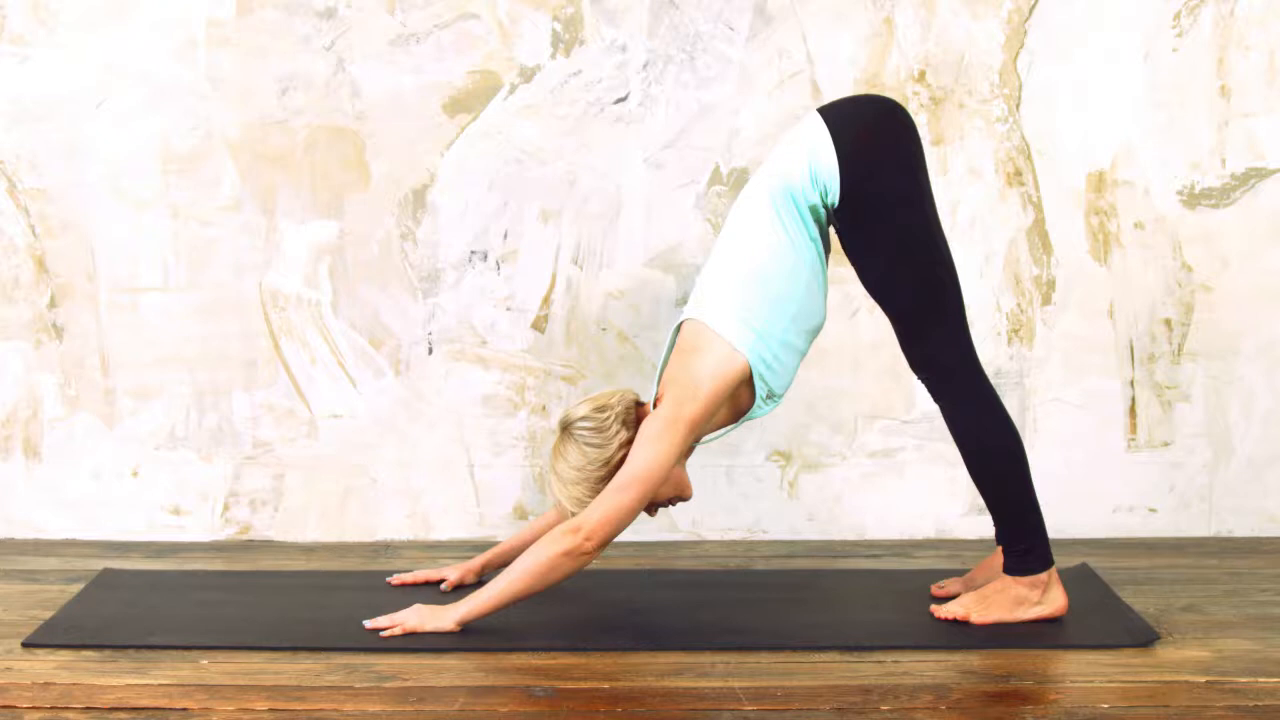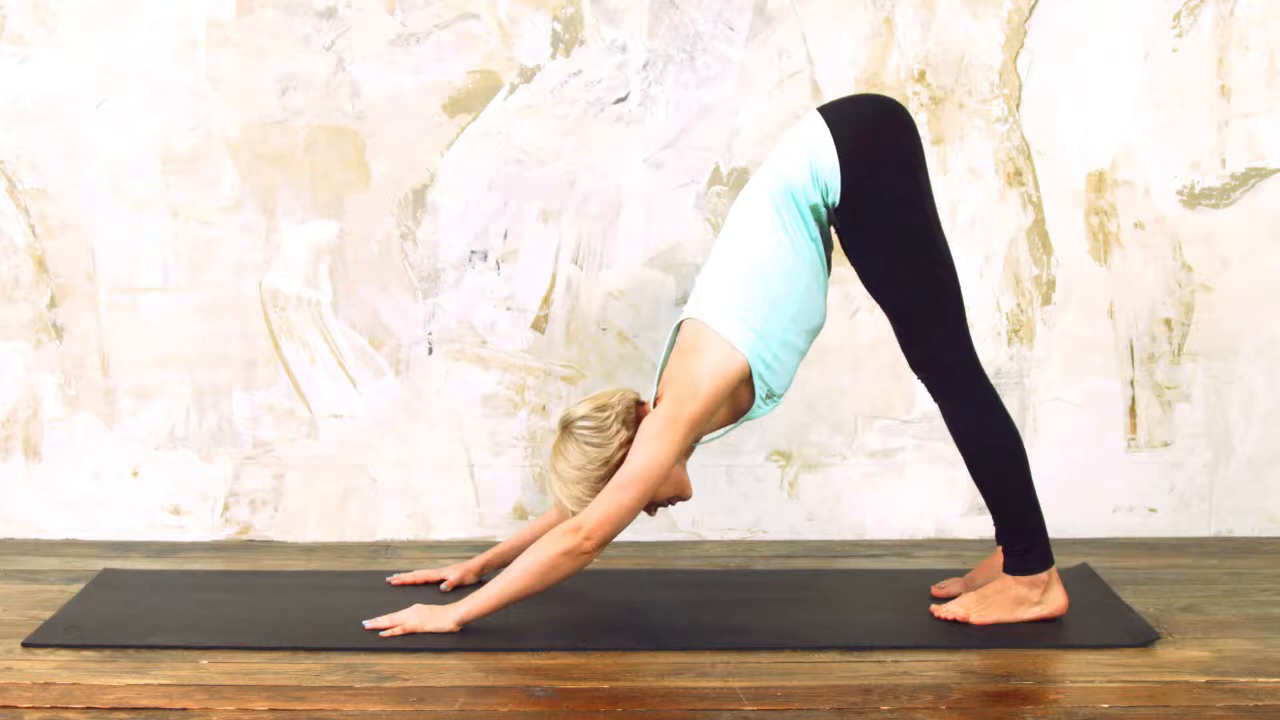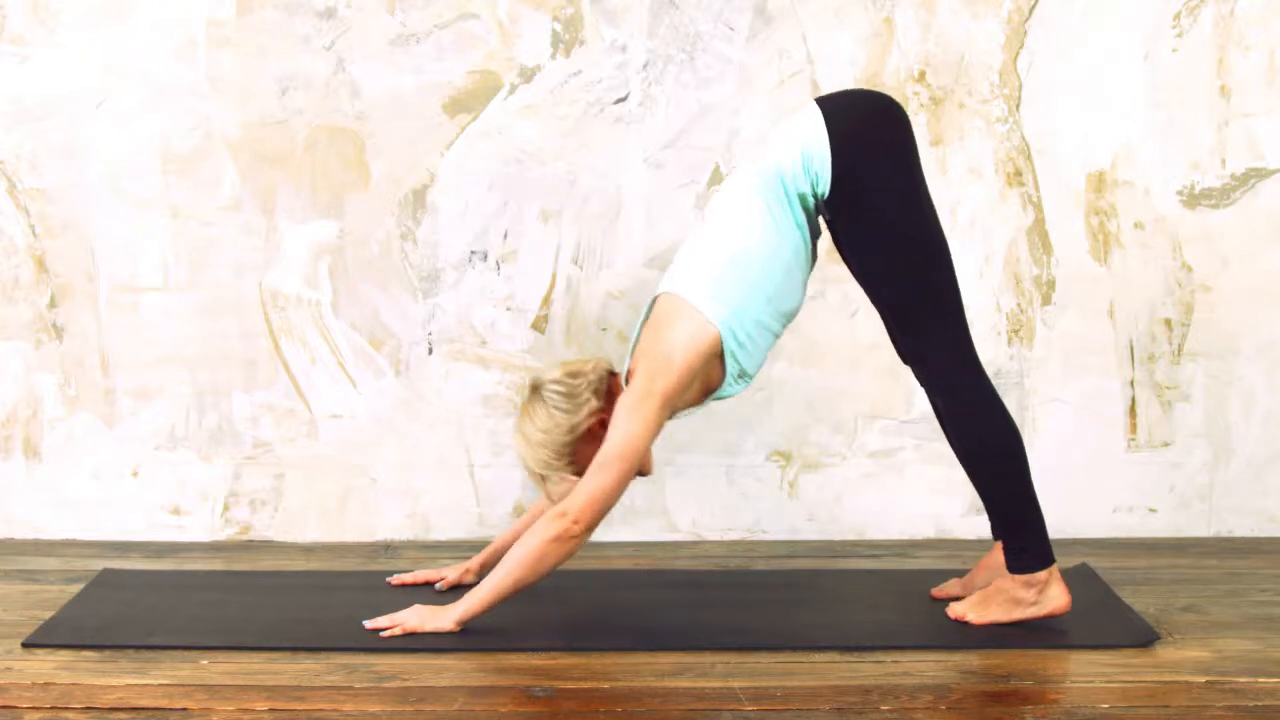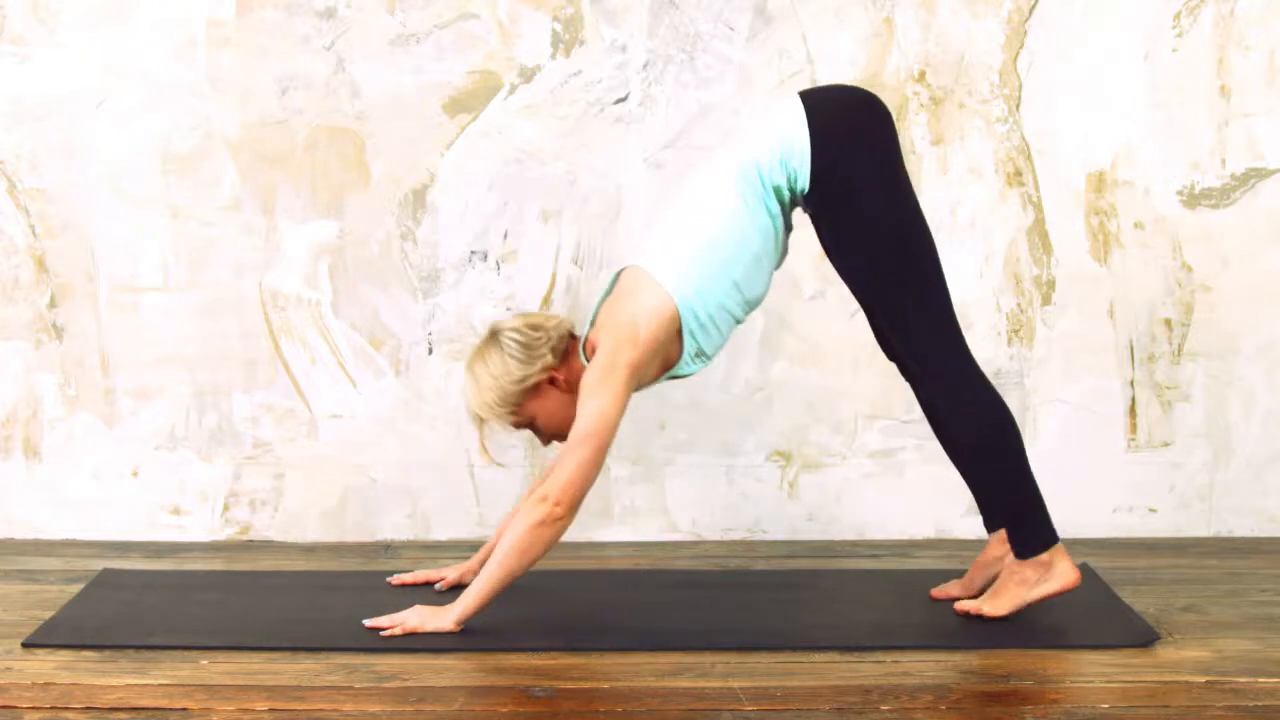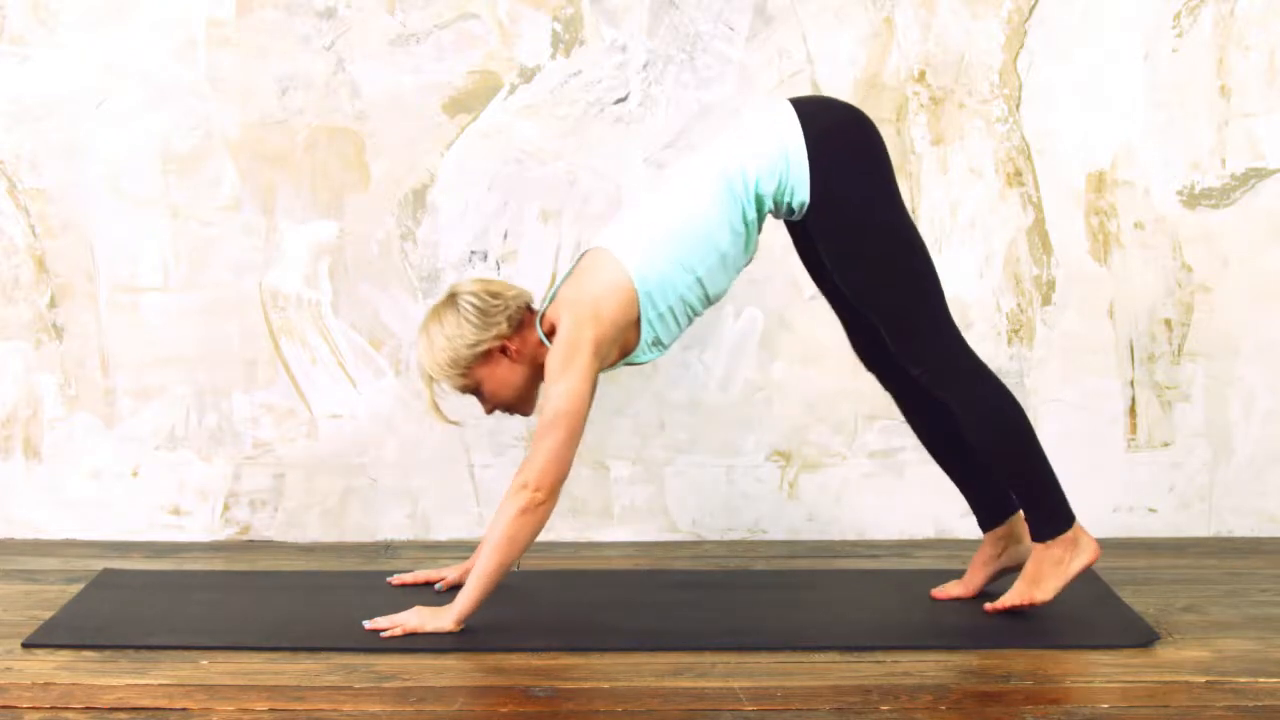
dt=0.3s
person 1, frame 1
left shoulder: (681, 411)
right shoulder: (681, 403)
left elbow: (583, 537)
right elbow: (584, 508)
left wrist: (459, 612)
right wrist: (481, 563)
left hip: (855, 152)
right hip: (839, 154)
left knee: (947, 369)
right knee: (942, 369)
left ankle: (1032, 577)
right ankle: (1014, 551)
person 1, frame 2
left shoulder: (680, 411)
right shoulder: (679, 404)
left elbow: (583, 537)
right elbow: (583, 511)
left wrist: (460, 613)
right wrist: (480, 564)
left hip: (854, 153)
right hip: (841, 158)
left knee: (948, 370)
right knee: (942, 369)
left ankle: (1034, 578)
right ankle: (1015, 551)
person 1, frame 3
left shoulder: (653, 385)
right shoulder: (652, 375)
left elbow: (569, 524)
right elbow: (569, 496)
left wrist: (458, 613)
right wrist: (476, 564)
left hip: (846, 147)
right hip: (835, 150)
left knee: (944, 364)
right knee: (934, 361)
left ankle: (1033, 576)
right ankle: (1014, 547)
person 1, frame 4
left shoulder: (614, 358)
right shoulder: (601, 342)
left elbow: (555, 505)
right elbow: (555, 488)
left wrist: (458, 611)
right wrist: (479, 562)
left hip: (828, 139)
right hip: (815, 146)
left knee: (933, 353)
right knee: (914, 351)
left ankle: (1040, 554)
right ankle: (1009, 538)
person 1, frame 5
left shoulder: (576, 336)
right shoulder: (560, 323)
left elbow: (535, 491)
right elbow: (538, 482)
left wrist: (456, 611)
right wrist: (475, 565)
left hip: (816, 157)
right hip: (799, 158)
left knee: (933, 357)
right knee: (890, 360)
left ankle: (1059, 536)
right ankle: (1005, 530)
